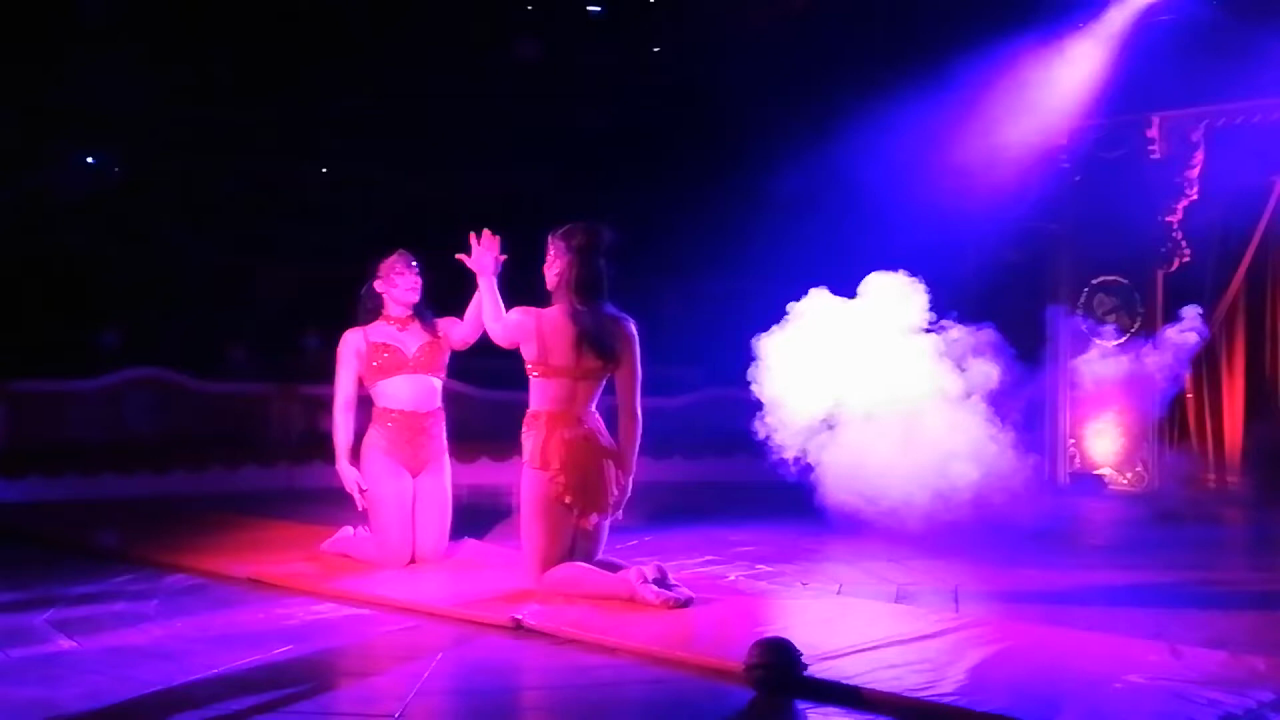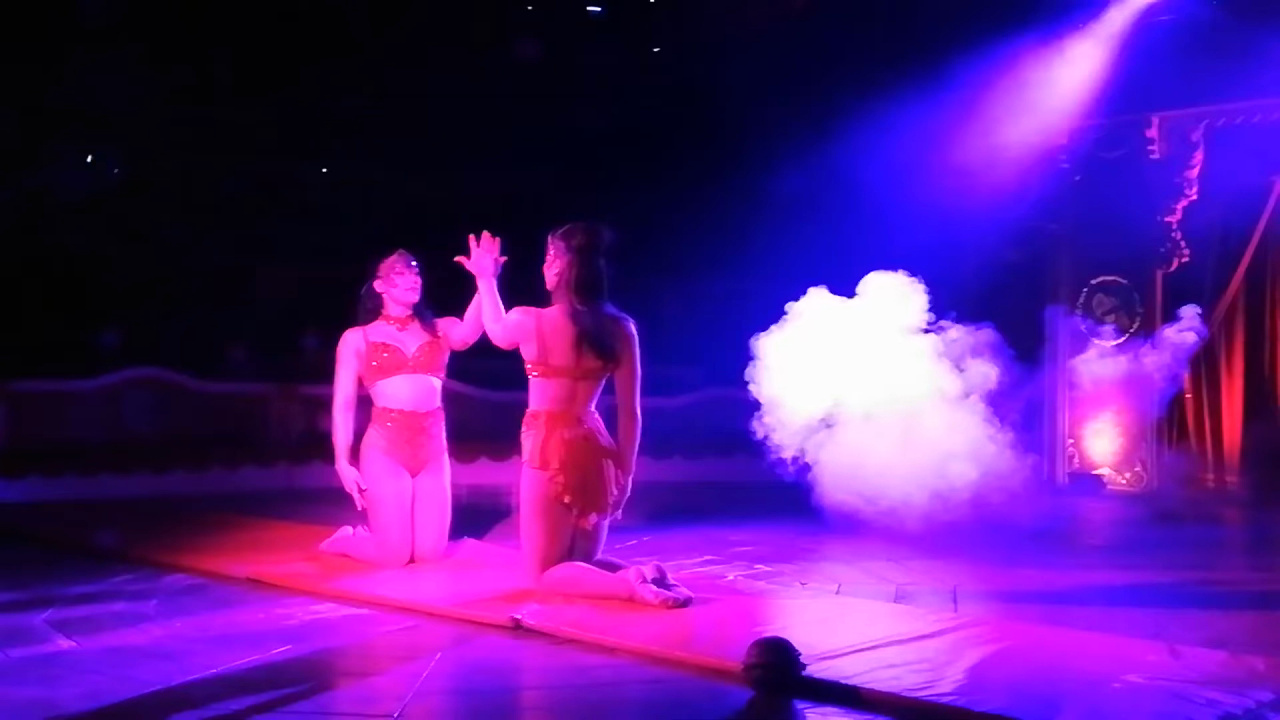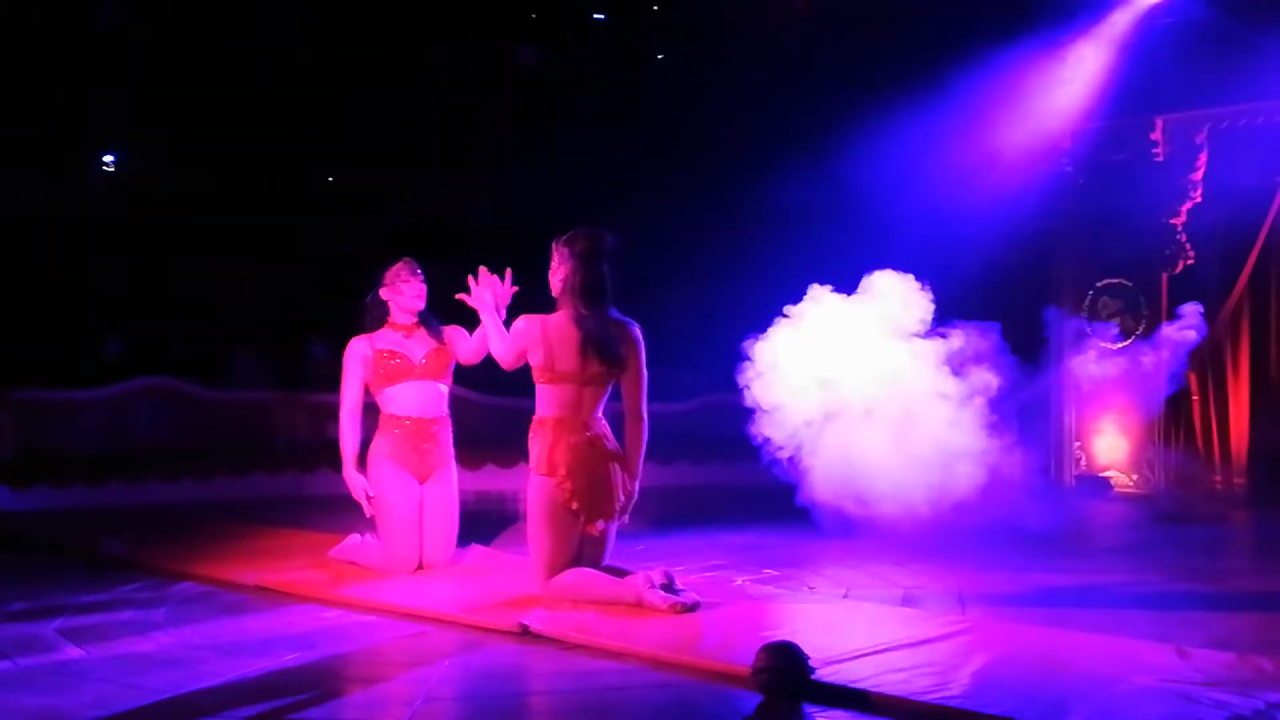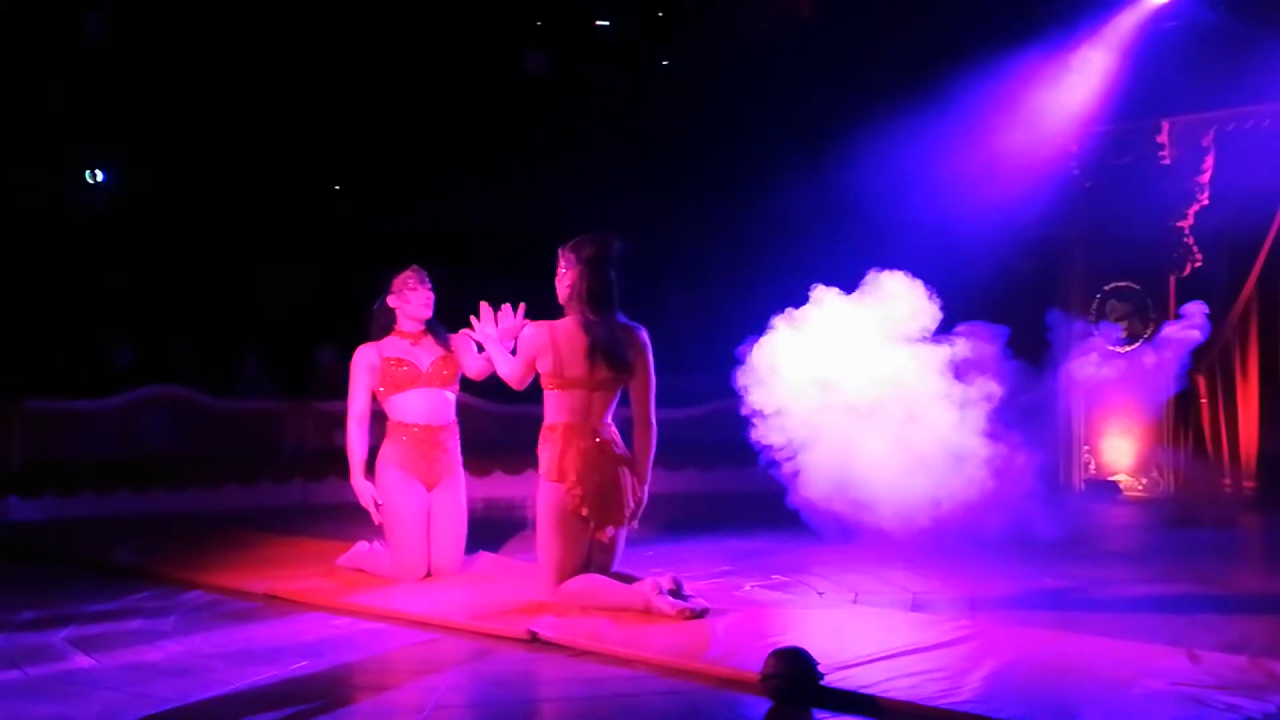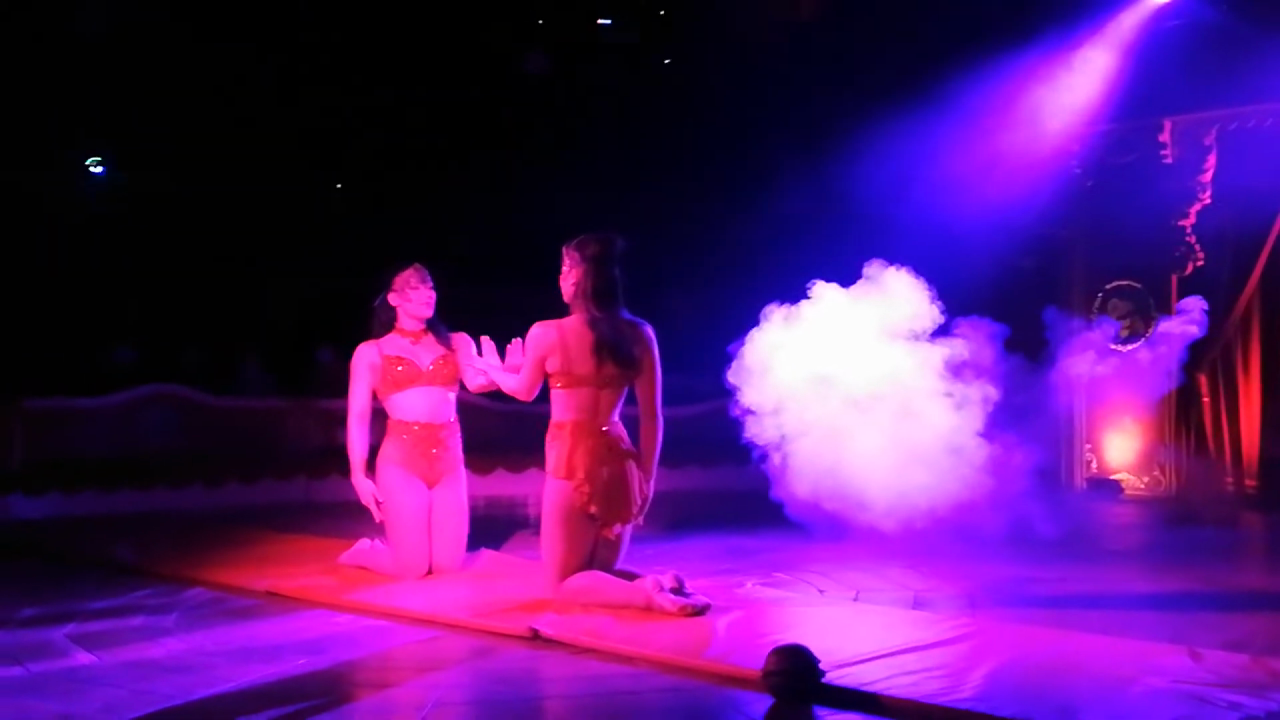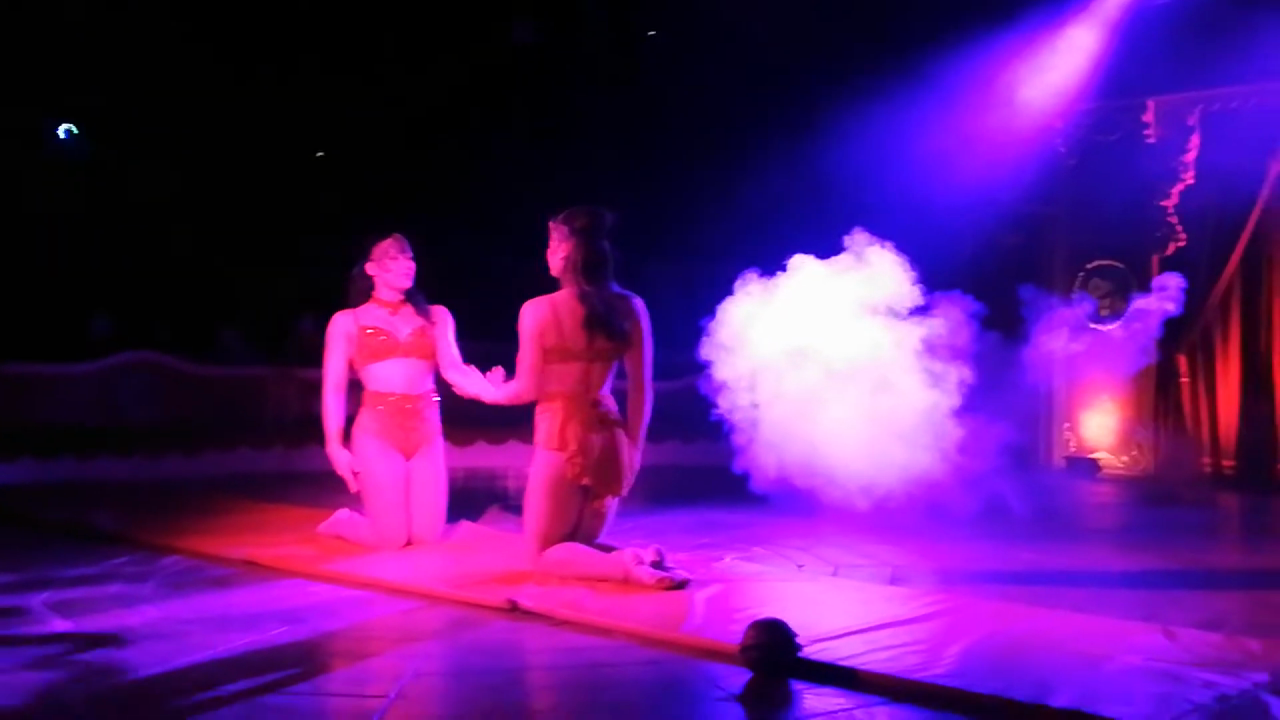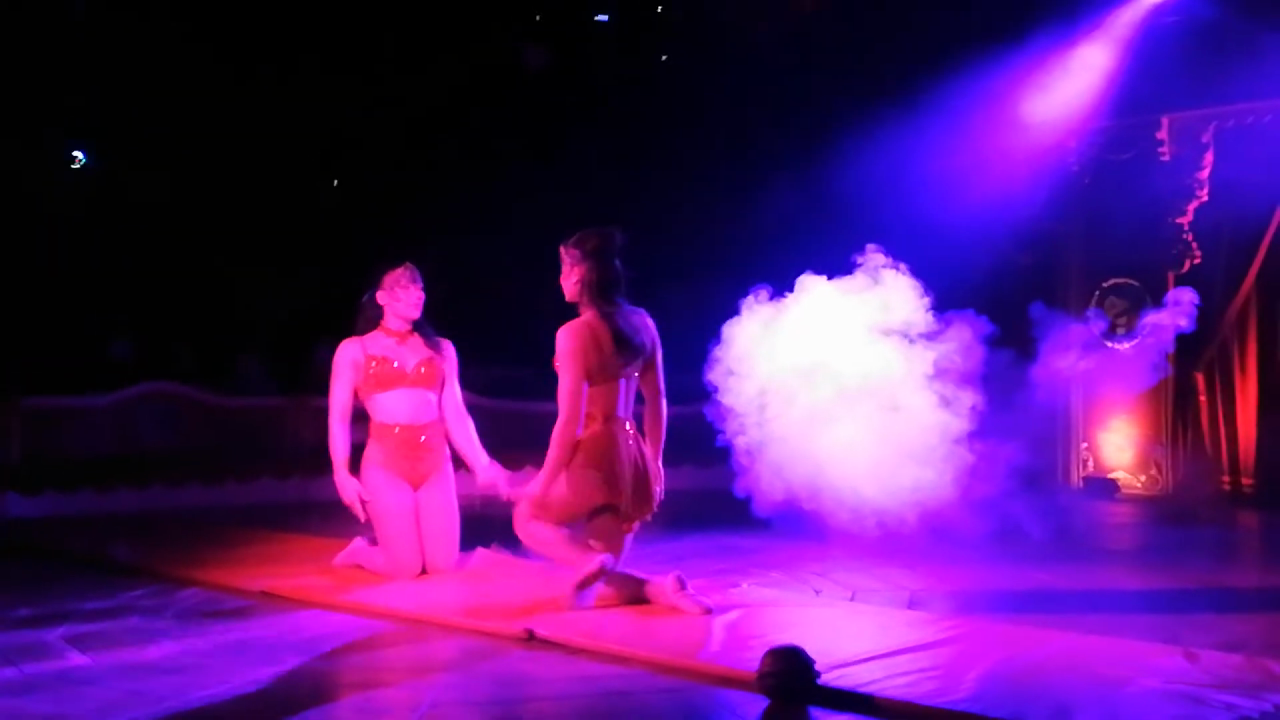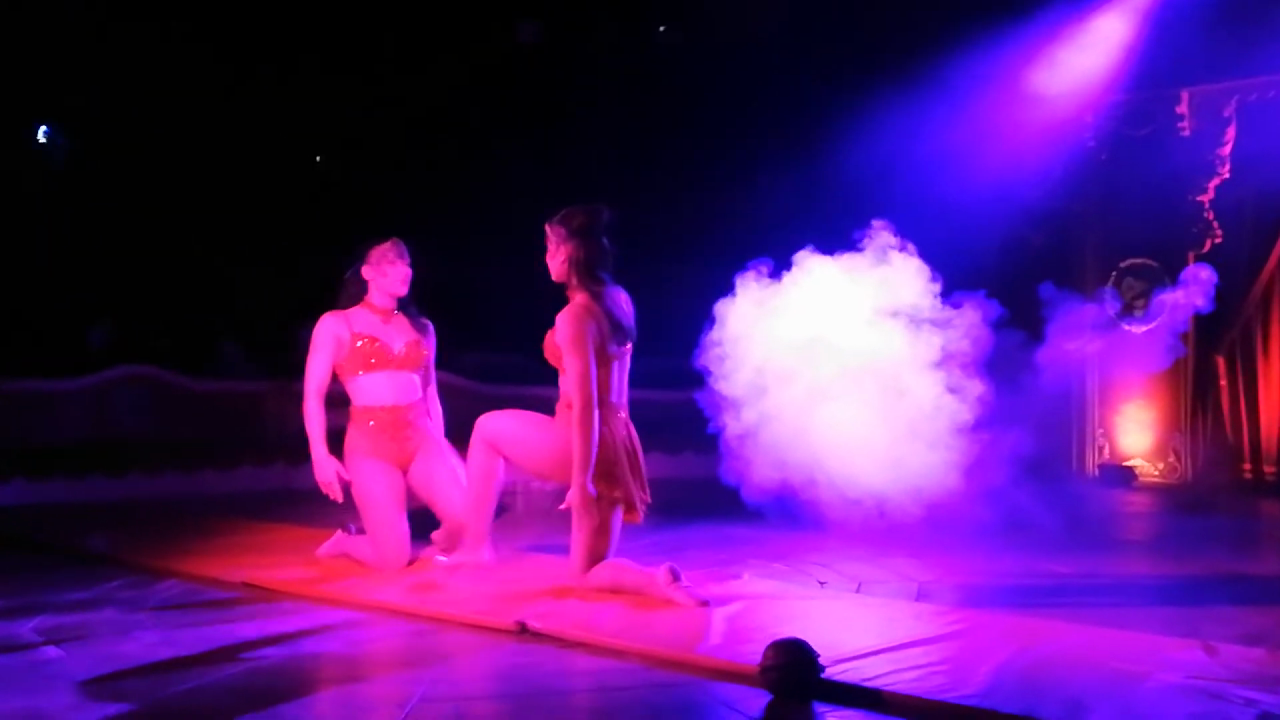
dt=0.3s
person 1, frame 1
left shoulder: (527, 320)
right shoulder: (621, 328)
left elbow: (498, 332)
right elbow: (631, 412)
left wrist: (486, 278)
right wrist: (625, 472)
left hip: (549, 452)
right hip: (597, 452)
left knee: (546, 572)
right knee: (584, 562)
left ankle: (629, 585)
right ankle: (645, 574)
person 1, frame 2
left shoulder: (527, 321)
right shoulder: (620, 328)
left elbow: (498, 334)
right elbow: (630, 413)
left wrist: (485, 279)
right wrist: (625, 473)
left hip: (549, 452)
right hip: (596, 452)
left knee: (546, 572)
right knee: (583, 561)
left ankle: (628, 585)
right ankle: (643, 574)
person 1, frame 3
left shoulder: (531, 328)
right shoulder: (626, 333)
left elbow: (507, 358)
right elbow: (637, 417)
left wrist: (490, 314)
right wrist: (631, 477)
left hip: (555, 458)
right hip: (603, 457)
left knee: (553, 579)
right knee: (590, 568)
left ankle: (636, 591)
right ankle: (650, 580)
person 1, frame 4
left shoulder: (539, 335)
right shoulder: (634, 338)
left elbow: (516, 380)
right elbow: (646, 422)
left wrist: (493, 345)
right wrist: (641, 482)
left hip: (565, 465)
right hip: (612, 464)
left knee: (562, 585)
right knee: (599, 575)
left ankle: (644, 596)
right ankle: (659, 586)
person 1, frame 5
left shoulder: (546, 334)
right shoulder: (640, 335)
left elbow: (523, 391)
right elbow: (652, 418)
left wrist: (493, 367)
right wrist: (646, 477)
left hip: (571, 463)
right hip: (619, 463)
left knee: (564, 582)
right knee: (600, 573)
left ankle: (648, 593)
right ankle: (661, 584)
person 1, frame 6
left shoulder: (540, 310)
right shoulder: (631, 307)
left elbow: (527, 389)
right elbow: (641, 390)
left wrist: (487, 391)
right wrist: (633, 448)
left hip: (563, 438)
right hip: (609, 436)
left knee: (545, 553)
right knee: (581, 546)
left ankle: (626, 566)
right ankle: (642, 559)
person 1, frame 7
left shoulder: (574, 335)
right shoulder: (642, 323)
left elbow: (571, 421)
right elbow: (658, 404)
left wrist: (543, 485)
right wrist: (652, 463)
left hip: (594, 457)
right hip: (631, 460)
left knee: (529, 518)
right knee: (604, 580)
left ankle: (594, 565)
right ankle: (662, 589)
person 1, frame 8
left shoulder: (575, 317)
right shoulder: (618, 300)
left elbow: (585, 405)
left wrist: (579, 481)
left hip: (583, 445)
right hip: (618, 444)
left knee: (487, 429)
right knee: (588, 571)
left ankle: (476, 544)
right ankle: (658, 580)
person 2, frame 1
left shoulder: (441, 328)
right shoulder: (357, 338)
left elbow: (467, 335)
right elbow: (343, 405)
right wrist: (343, 462)
left hip: (433, 448)
right hip: (385, 447)
left knee: (430, 553)
right knee: (395, 555)
left ankle: (376, 532)
right ankle: (348, 539)
person 2, frame 2
left shoulder: (440, 329)
right shoulder: (357, 338)
left elbow: (467, 335)
right elbow: (343, 404)
right wrist: (342, 462)
left hip: (432, 448)
right hip: (384, 448)
left knee: (430, 553)
right knee: (393, 555)
left ankle: (366, 533)
right ankle: (346, 539)
person 2, frame 3
left shoulder: (449, 336)
right shoulder: (364, 346)
left elbow: (472, 353)
right elbow: (350, 413)
left wrist: (493, 314)
right wrist: (350, 469)
left hip: (440, 455)
right hip: (392, 454)
left knee: (438, 560)
right knee: (402, 562)
left ankle: (385, 539)
right ankle: (356, 546)
person 2, frame 4
left shoulder: (455, 344)
right shoulder: (371, 354)
left elbow: (478, 370)
right elbow: (357, 419)
left wrist: (501, 344)
right wrist: (358, 477)
left hip: (448, 462)
right hip: (400, 463)
left knee: (448, 567)
right knee: (411, 569)
left ankle: (389, 548)
right ankle: (364, 554)
person 2, frame 5
left shoulder: (457, 343)
right shoulder: (370, 352)
left elbow: (476, 381)
right elbow: (357, 419)
right wrist: (358, 475)
left hip: (448, 459)
right hip: (400, 460)
left knee: (448, 565)
right knee: (411, 567)
left ankle: (392, 545)
right ankle: (364, 552)
person 2, frame 6
left shoulder: (435, 316)
right shoulder: (347, 321)
left elbow: (451, 368)
right elbow: (334, 388)
left wrist: (482, 386)
right wrist: (335, 445)
left hip: (426, 430)
right hip: (377, 431)
left knee: (427, 536)
right knee: (391, 538)
left ankle: (372, 517)
right ankle: (344, 522)
person 2, frame 7
left shoulder: (441, 349)
right shoulder: (354, 350)
left elbow: (456, 414)
right elbow: (339, 418)
left wrist: (481, 463)
right wrist: (342, 473)
left hip: (435, 460)
right hip: (385, 462)
left knee: (444, 564)
right knee: (407, 568)
left ankle: (405, 541)
right ankle: (360, 552)
person 2, frame 8
left shoulder: (422, 329)
right shoulder: (335, 325)
right elbow: (314, 395)
left wrist: (441, 451)
right wrist: (320, 454)
left hip: (421, 439)
right hip: (369, 444)
left knee: (466, 517)
right knee: (394, 559)
left ankle: (449, 536)
right ankle: (346, 542)
